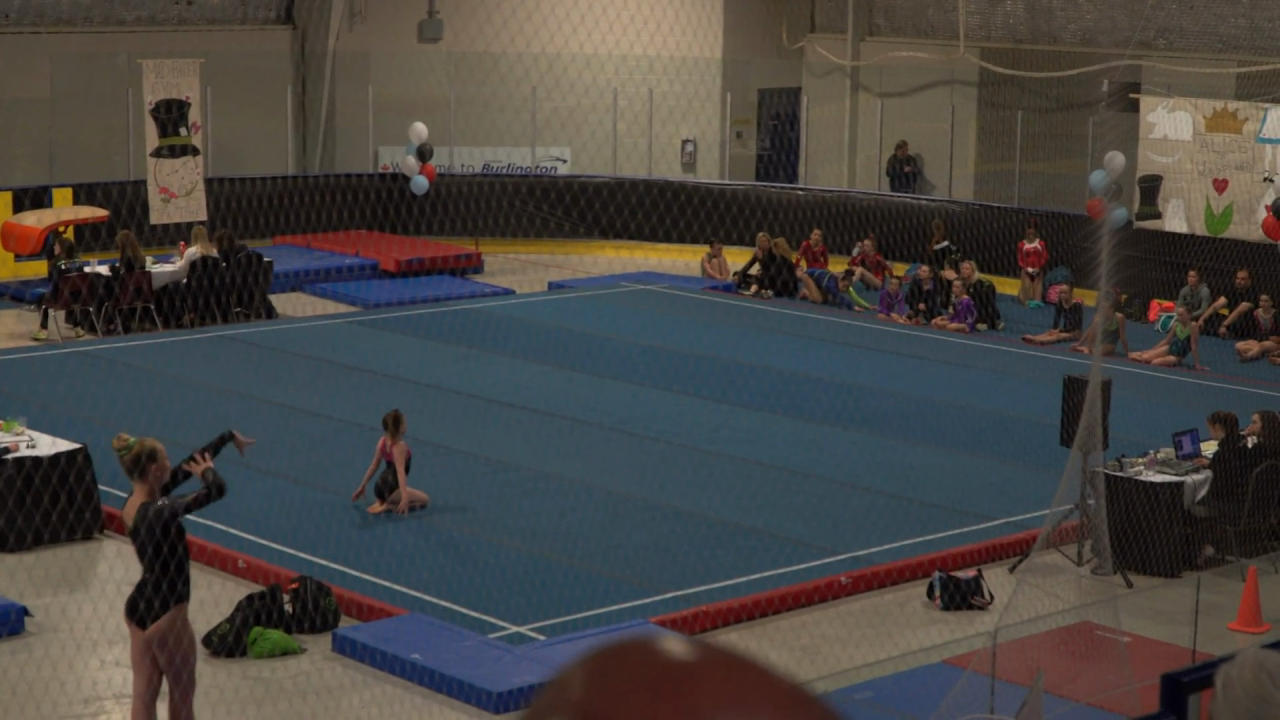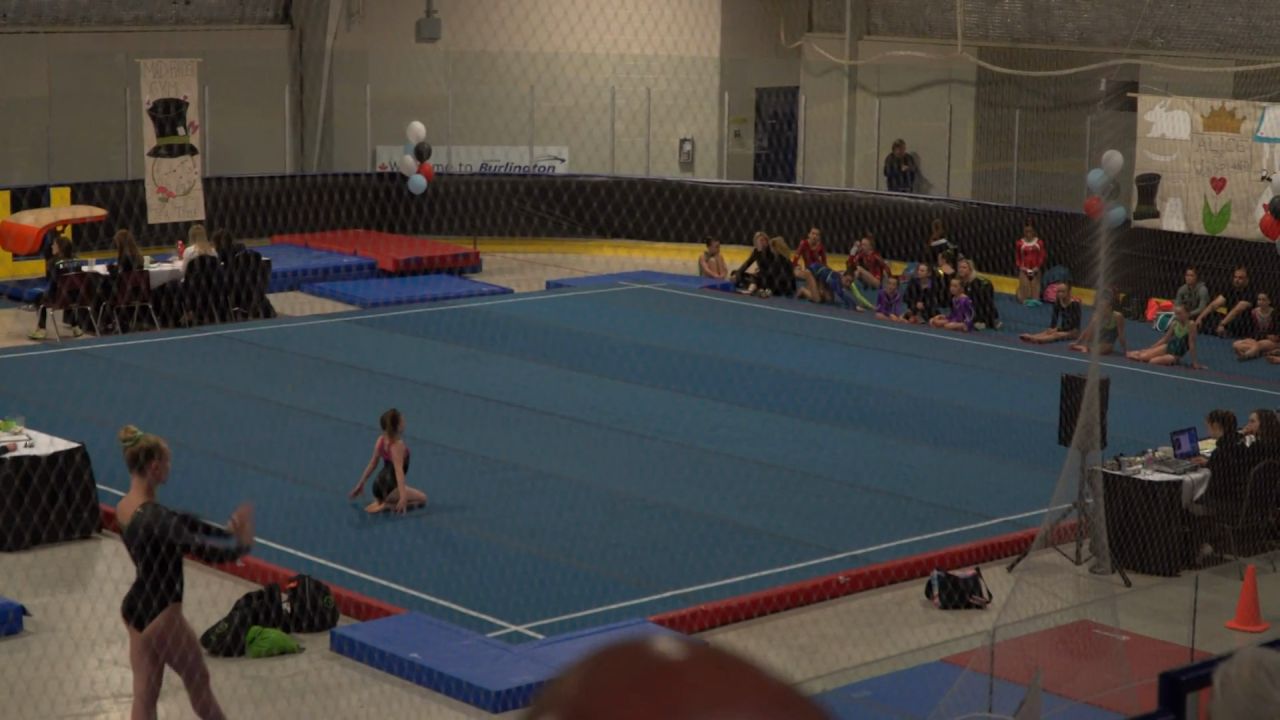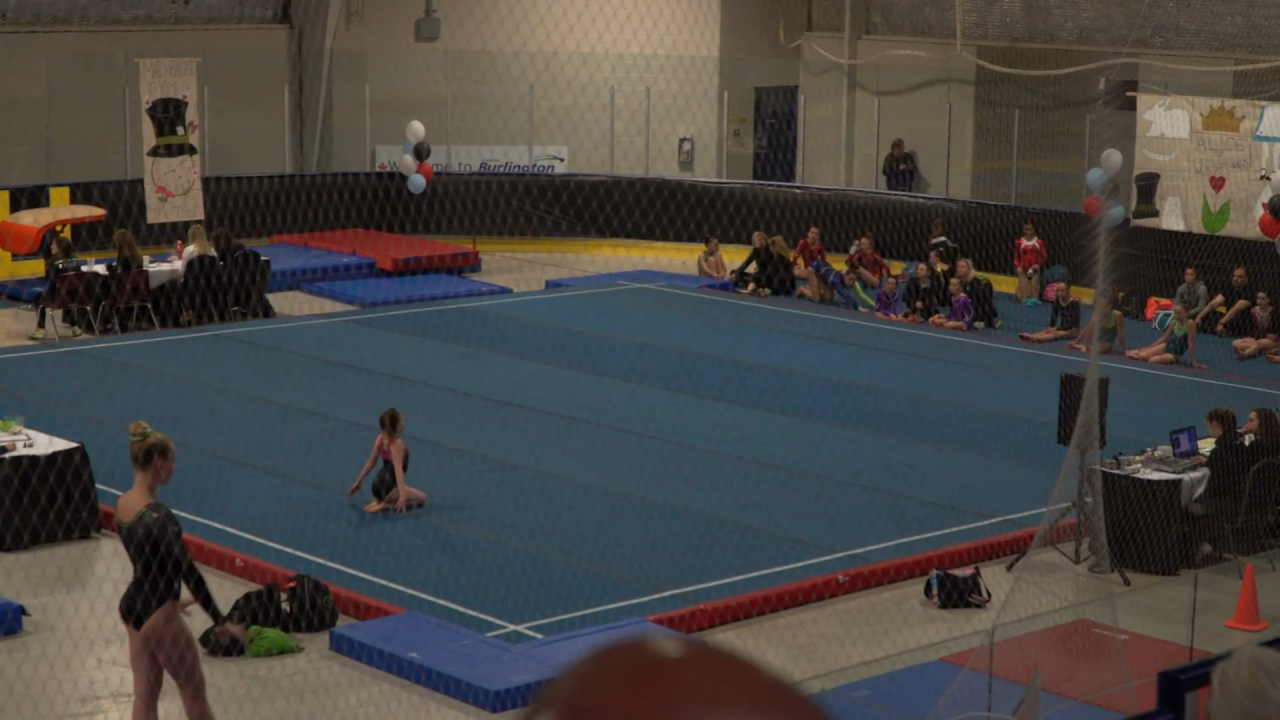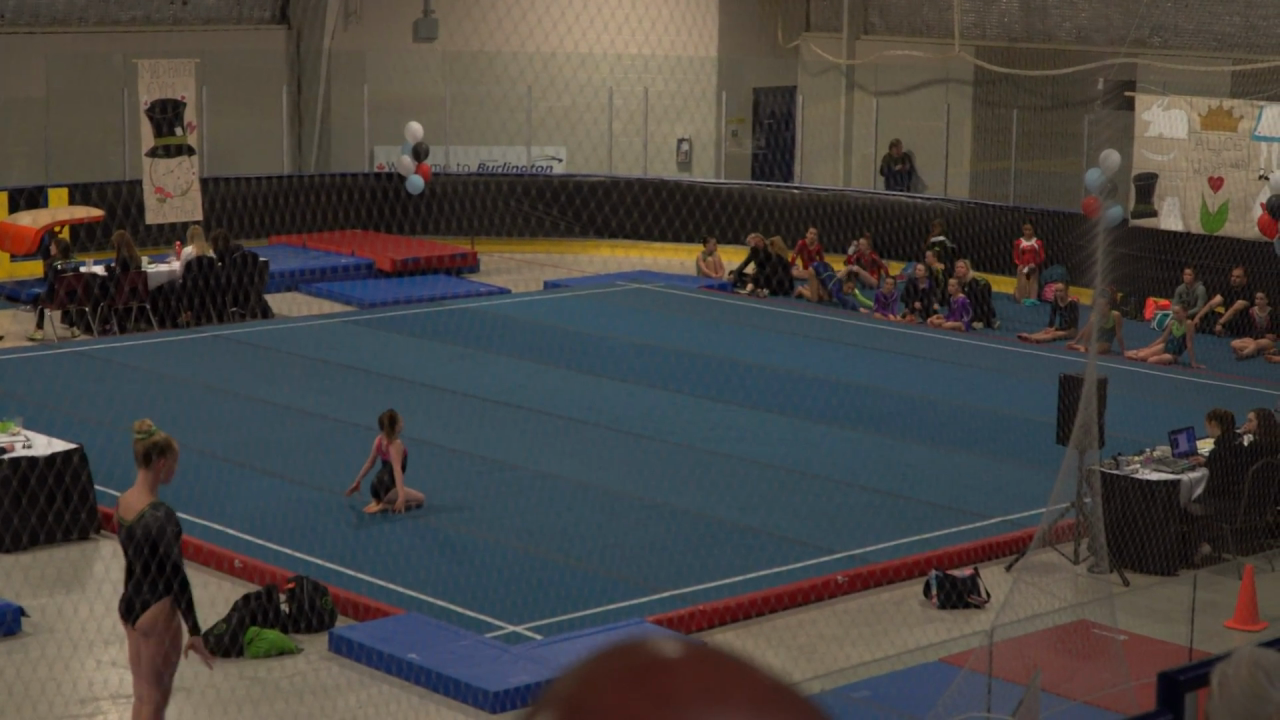
dt=0.2s
person 1, frame 1
left shoulder: (135, 503)
right shoulder: (158, 512)
left elbow: (187, 468)
right elbow: (215, 489)
left wrist: (228, 438)
right wrist: (207, 470)
left hip: (138, 608)
right hip: (166, 614)
left knee: (144, 696)
right knee: (182, 694)
person 1, frame 2
left shoulder: (126, 505)
right shoulder: (153, 516)
left elbow: (181, 523)
right elbow: (202, 551)
left wrist: (229, 530)
right wrist: (241, 546)
left hip: (134, 608)
right hip: (161, 614)
left knee: (144, 695)
right knee: (199, 683)
person 1, frame 3
left shoulder: (124, 504)
right shoulder: (158, 516)
right elbow: (187, 571)
right wrist: (220, 621)
left hip: (132, 606)
right hip: (158, 614)
left knee: (145, 694)
right knee: (193, 688)
person 1, frame 4
left shoulder: (124, 502)
right shoulder: (160, 516)
right elbow: (177, 575)
right wrist: (194, 632)
left hip: (130, 604)
right hip: (157, 612)
